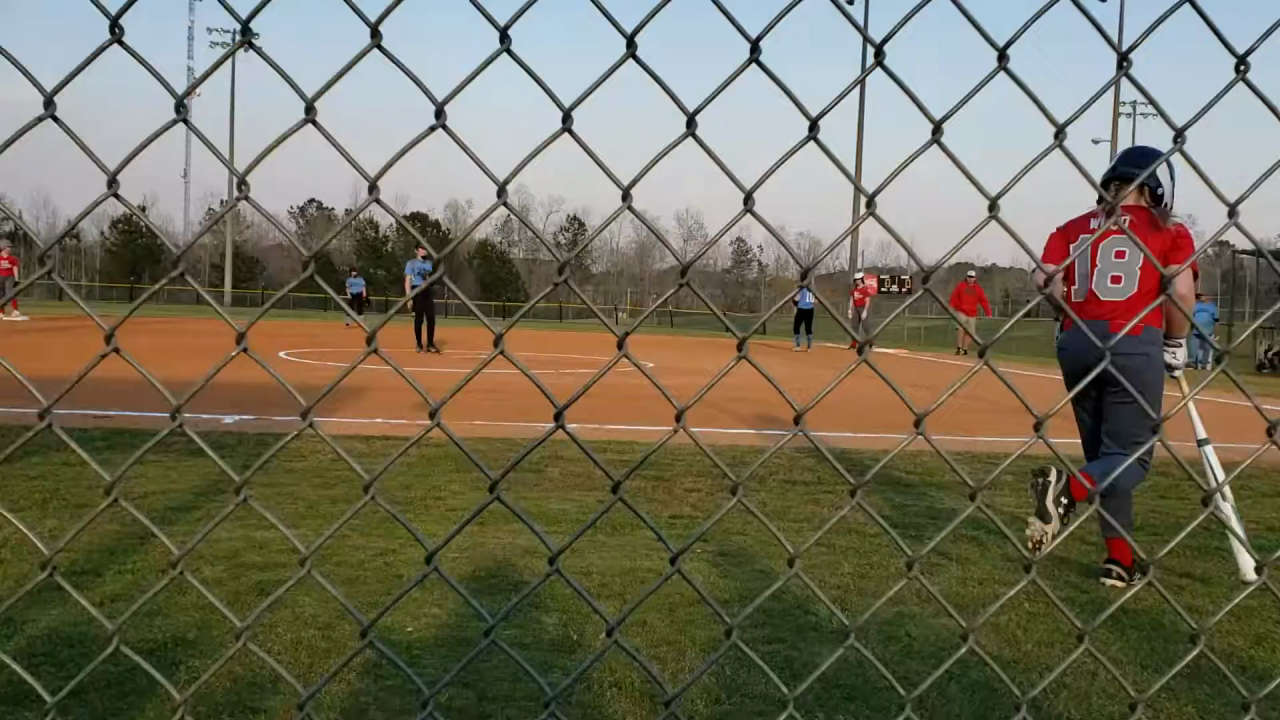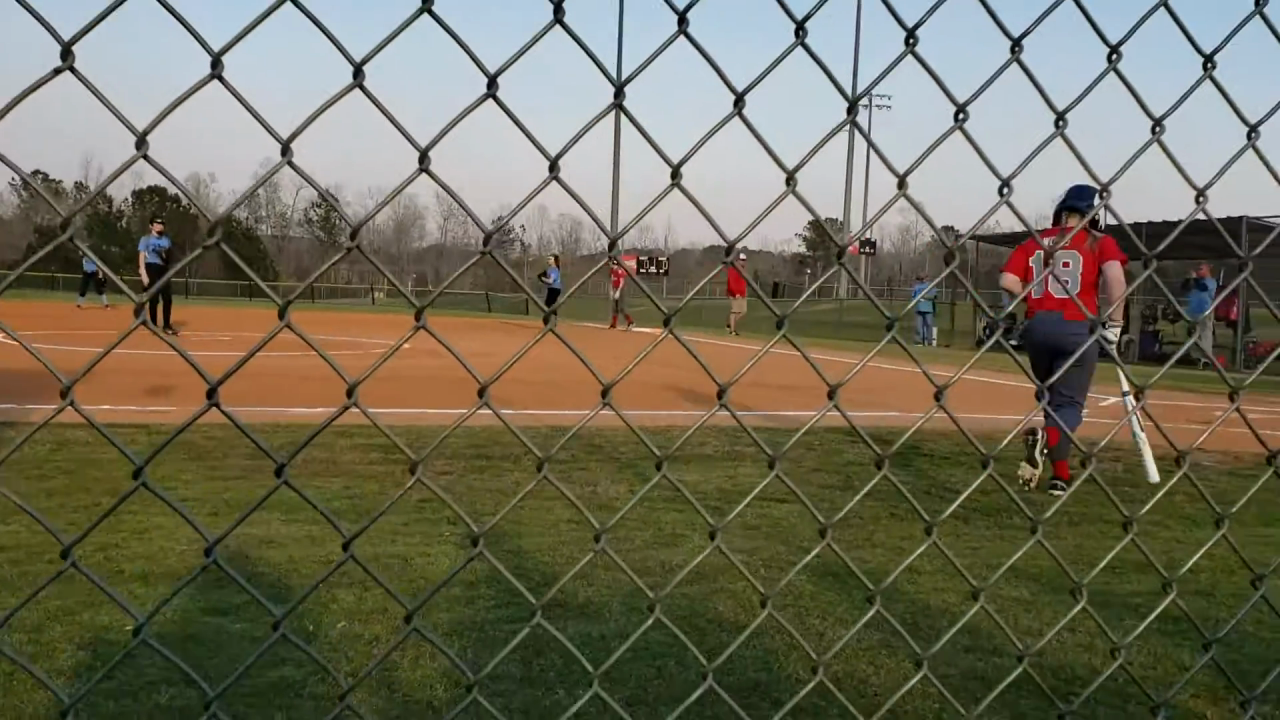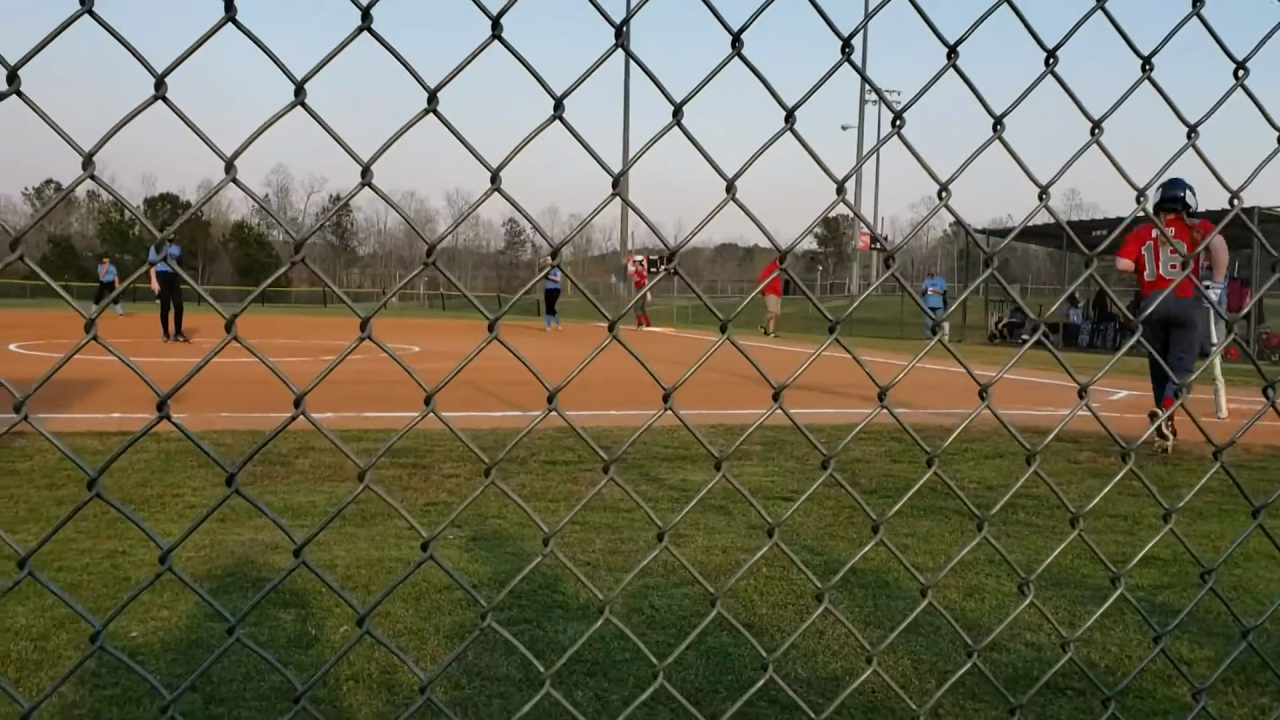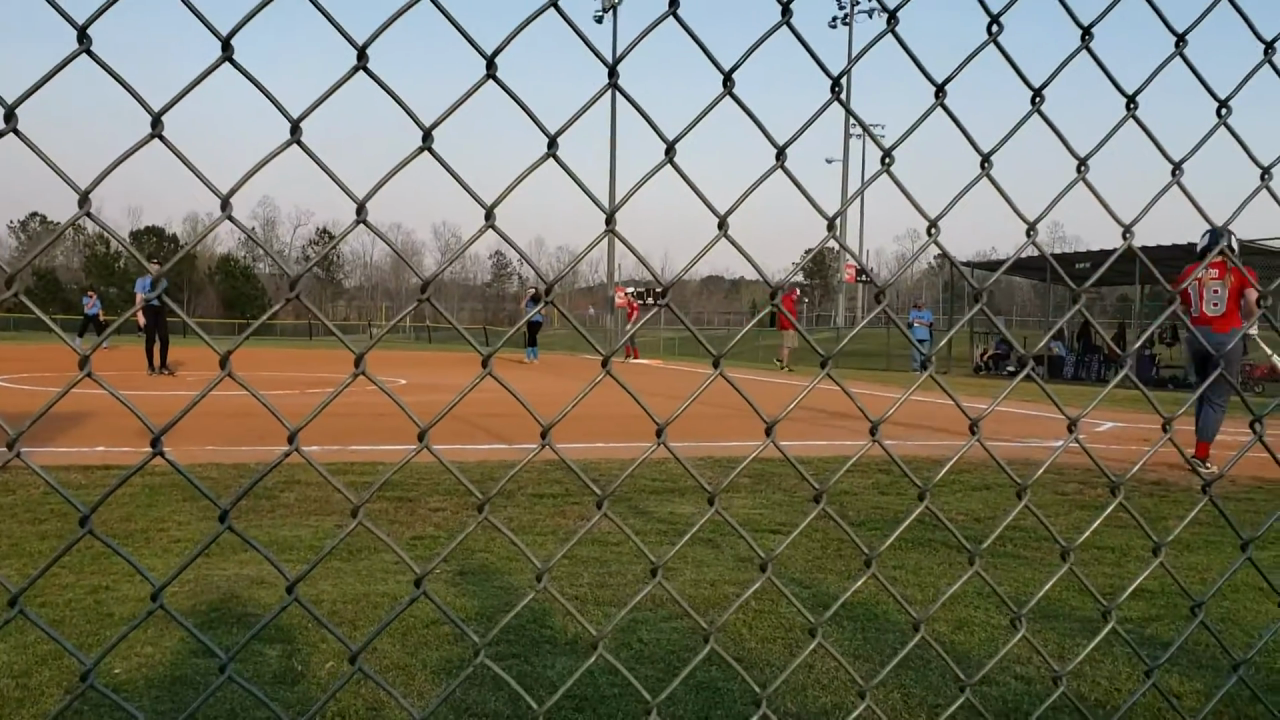
dt=0.7s
person 1, frame 1
left shoulder: (1074, 228)
right shoulder: (1168, 230)
left elbow: (1046, 279)
right elbow: (1181, 290)
right wrist: (1178, 342)
left hip: (1076, 343)
right hip: (1134, 347)
left knee: (1103, 450)
right knee: (1128, 460)
left ankle: (1122, 562)
right ankle: (1067, 488)
person 1, frame 2
left shoulder: (1033, 242)
right shoulder: (1102, 243)
left elbow: (1007, 281)
right elbow: (1115, 278)
right wrist: (1114, 324)
left hip: (1036, 327)
right hip: (1077, 330)
left knee: (1053, 401)
right knee: (1069, 407)
left ankle: (1061, 477)
right ankle: (1041, 440)
person 1, frame 3
left shoulder: (1141, 232)
right shoulder: (1198, 227)
left elbow: (1123, 265)
right elbow: (1219, 246)
right wrist: (1216, 282)
left hip: (1152, 305)
right hip: (1187, 304)
left knee: (1159, 368)
right knee: (1183, 370)
left ankle: (1163, 426)
right ankle: (1163, 412)
person 1, frame 4
left shoulder: (1190, 272)
right shoulder: (1240, 272)
left elbow: (1179, 306)
right elbow: (1253, 300)
right wrist: (1249, 321)
left hip: (1197, 338)
right hip: (1226, 339)
left knee: (1205, 393)
right knee: (1217, 400)
left ankle: (1200, 447)
right ankle: (1200, 456)
